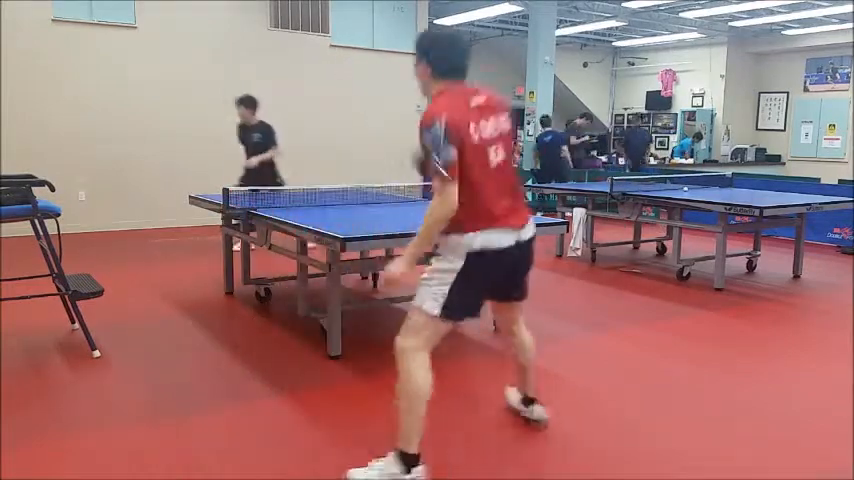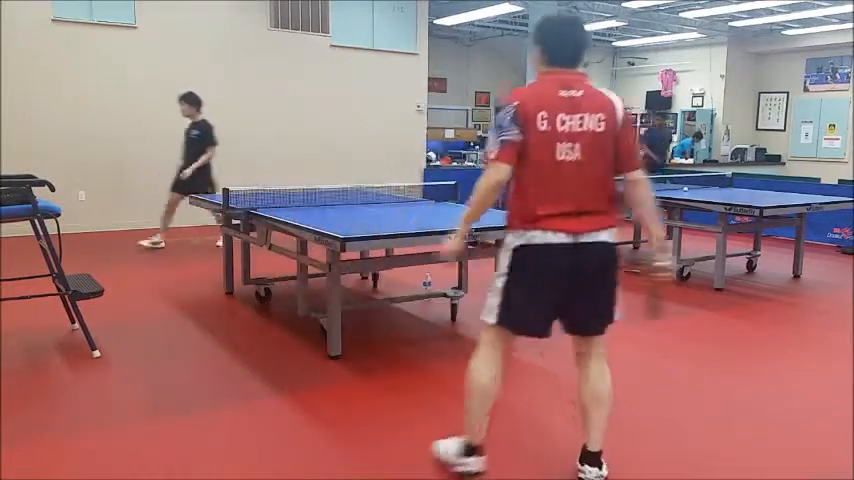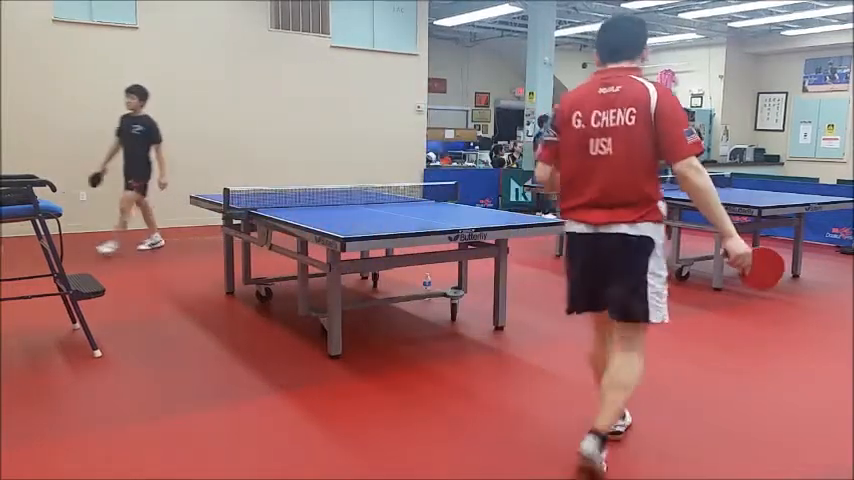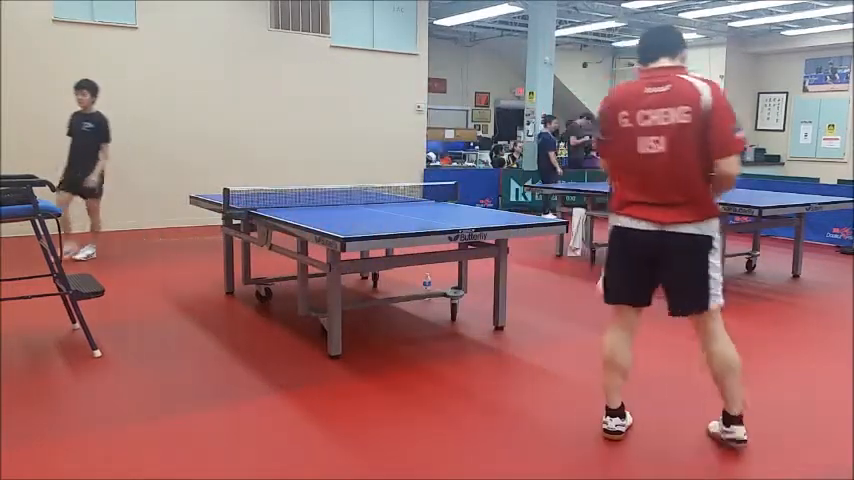
dt=0.4s
person 1, frame 1
left shoulder: (439, 117)
right shoulder: (497, 105)
left elbow: (447, 203)
left wrist: (407, 259)
left hip: (475, 244)
right hip: (519, 236)
left knee: (411, 346)
right knee: (510, 320)
right ankle: (529, 400)
person 1, frame 2
left shoulder: (521, 102)
right shoulder: (612, 106)
left elbow: (497, 176)
right elbow: (635, 184)
left wrist: (460, 233)
right wrist: (655, 242)
left hip: (536, 244)
right hip: (597, 244)
left knee: (491, 346)
right knee: (591, 354)
person 1, frame 3
left shoulder: (569, 102)
right shoulder: (656, 96)
left elbow: (544, 175)
right elbow: (689, 172)
right wrist: (729, 235)
left hip: (582, 233)
right hip: (636, 232)
left knee: (604, 332)
right knee: (630, 345)
left ankle: (611, 418)
right ankle: (597, 437)
person 1, frame 4
left shoulder: (615, 100)
right shoulder: (706, 93)
left elbow: (606, 164)
right elbow: (729, 169)
right wrist: (709, 188)
left hip: (630, 227)
right hip: (692, 229)
left knee: (621, 324)
right knee: (711, 328)
left ankle: (614, 414)
right ankle: (733, 421)
person 2, frame 1
left shoulder: (266, 128)
right shoulder: (241, 128)
left elbow: (273, 152)
left wrist: (257, 159)
left hip: (268, 173)
right hip: (251, 172)
person 2, frame 2
left shoulder: (206, 127)
right shoulder: (191, 127)
left elbow: (211, 153)
left wrist: (193, 168)
left hip: (201, 174)
right hip: (185, 172)
right knee: (170, 204)
right ankle: (158, 238)
person 2, frame 3
left shoulder: (149, 124)
right shoulder: (124, 120)
left elbow: (158, 150)
right elbow: (117, 144)
left wrist: (162, 175)
right wrist: (105, 163)
left hip: (141, 171)
right hip: (129, 170)
left knee: (124, 205)
right knee: (142, 205)
left ankle: (113, 243)
right ankle: (155, 237)
person 2, frame 4
left shoulder: (100, 120)
right shoulder: (75, 117)
left elbow: (105, 151)
right elbow: (74, 144)
left wrist: (95, 174)
right wrist: (67, 169)
left hip: (92, 173)
right hip: (72, 170)
left knee: (93, 211)
right knee: (59, 207)
left ankle: (92, 246)
right ankle: (69, 244)
